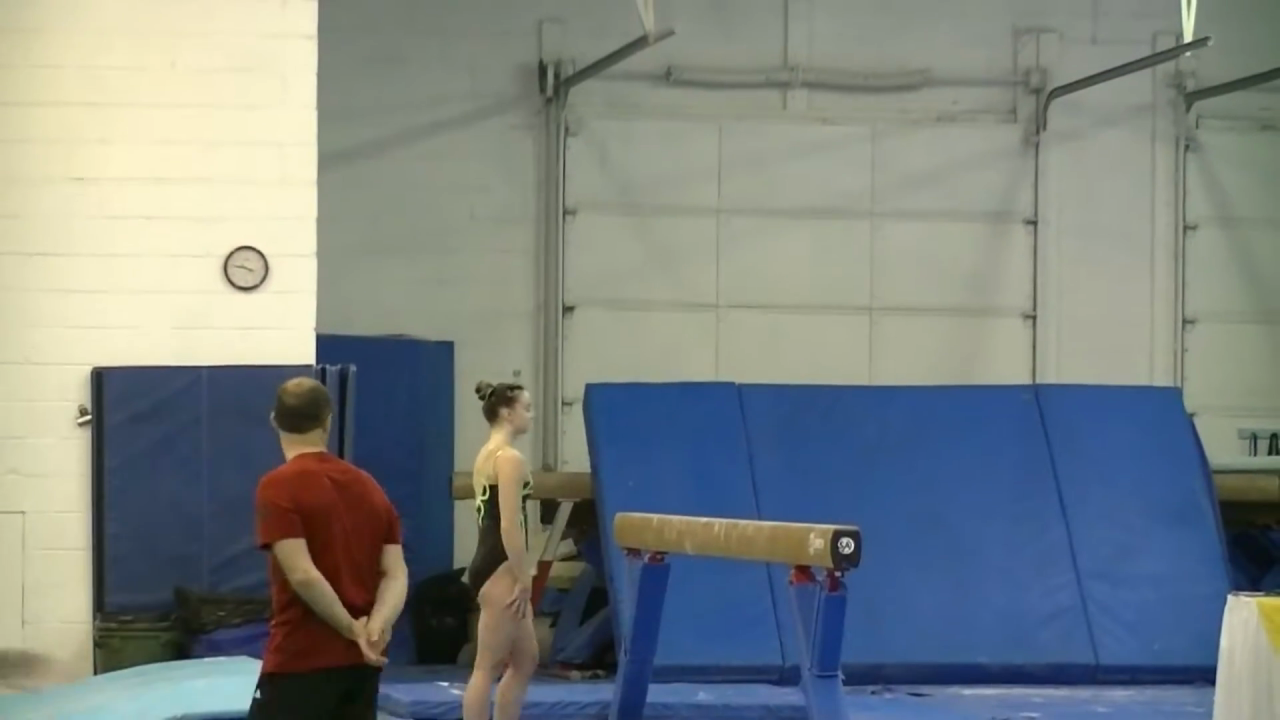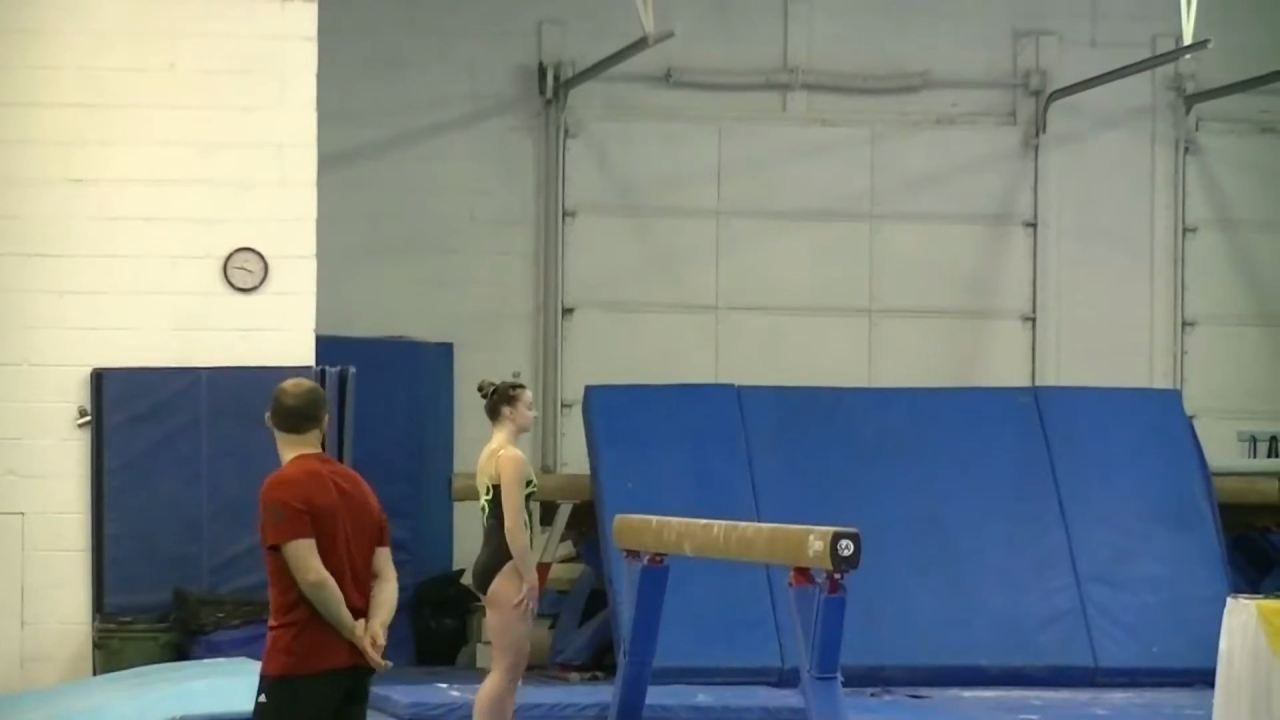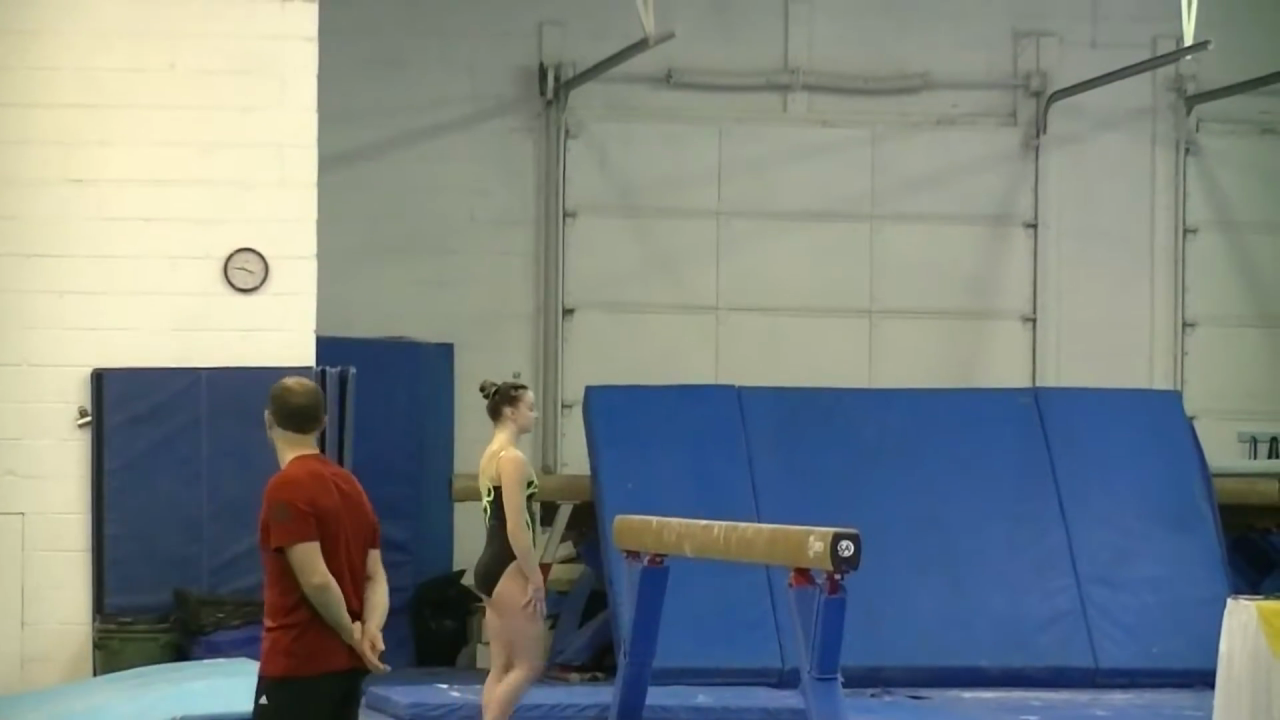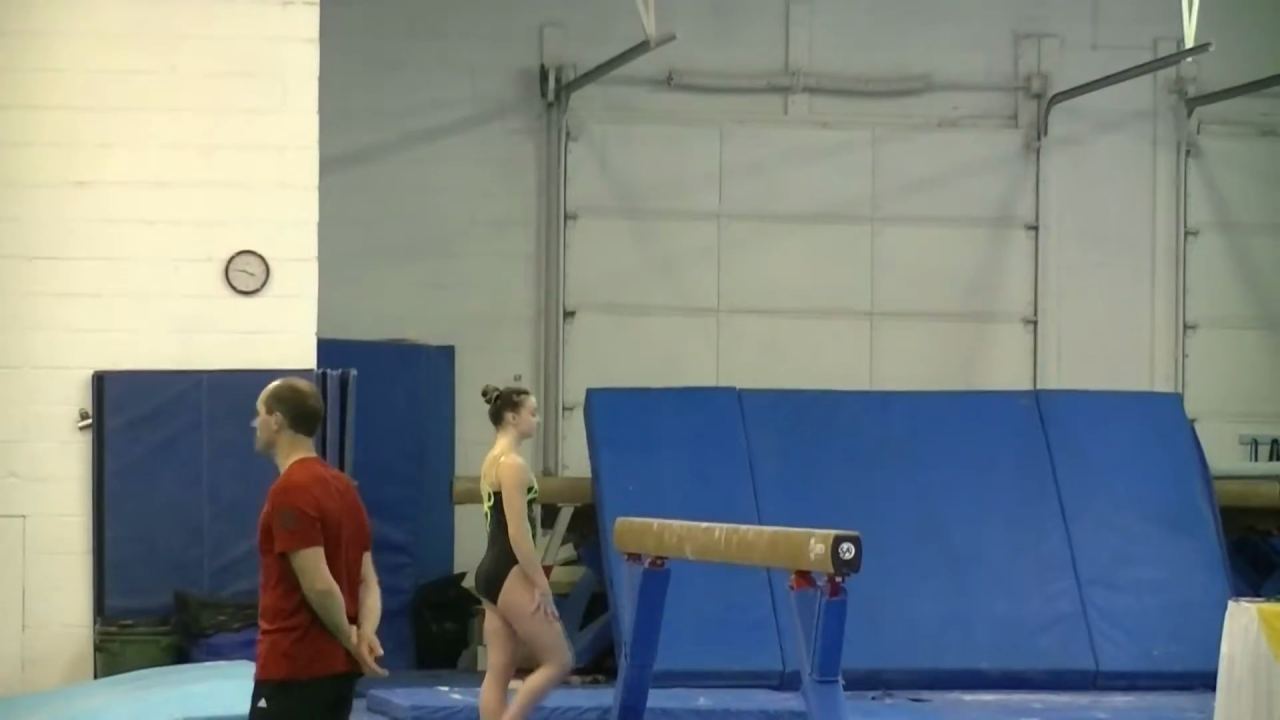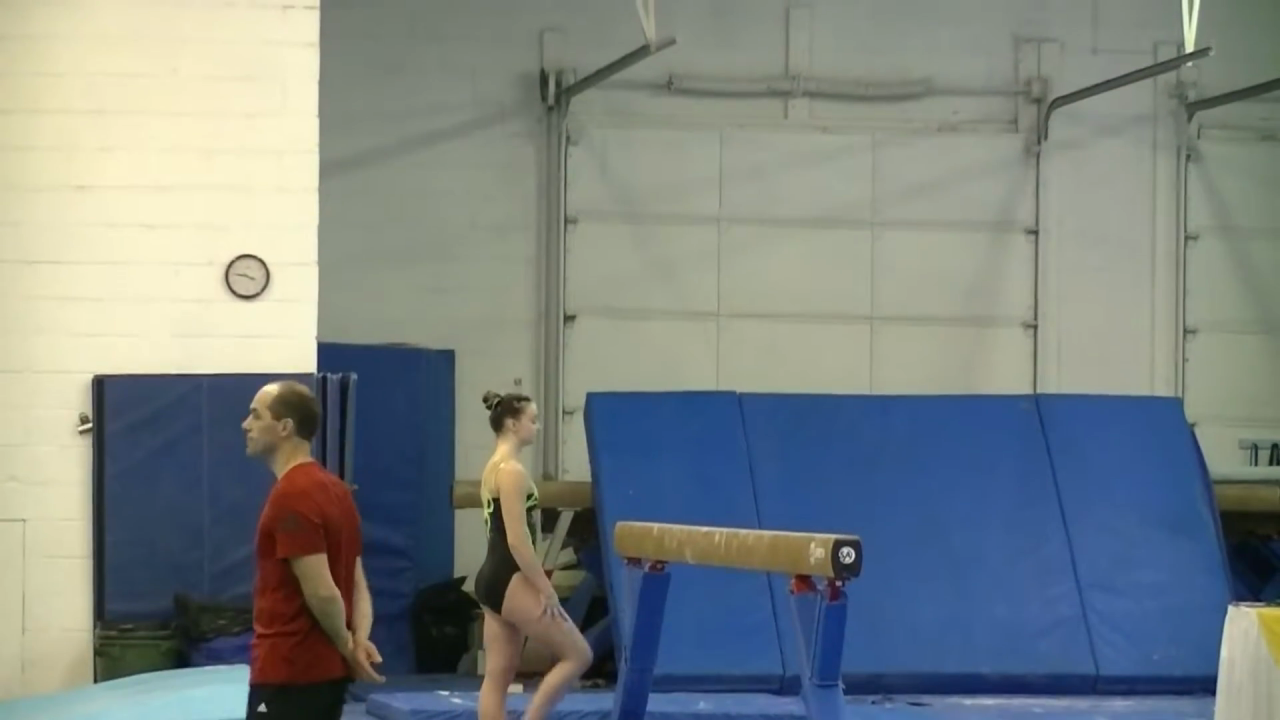
dt=0.1s
person 1, frame 1
left shoulder: (278, 486)
right shoulder: (368, 485)
left elbow: (302, 575)
right elbow: (395, 573)
left wrist: (351, 629)
right wrist: (375, 626)
left hip: (300, 661)
right hip: (358, 662)
person 1, frame 2
left shoulder: (282, 487)
right shoulder: (358, 486)
left elbow: (312, 577)
right elbow: (385, 575)
left wrist: (352, 632)
right wrist: (374, 629)
left hip: (301, 663)
right hip: (353, 662)
person 1, frame 3
left shoulder: (286, 487)
right shoulder: (349, 485)
left elbow: (316, 579)
right elbow: (375, 577)
left wrist: (351, 635)
right wrist: (368, 631)
left hip: (298, 663)
right hip: (343, 663)
person 1, frame 4
left shoulder: (290, 490)
right shoulder: (343, 487)
left elbow: (319, 585)
right elbow: (367, 579)
left wrist: (348, 640)
right wrist: (365, 634)
left hip: (295, 666)
right hip: (338, 664)
person 1, frame 5
left shoulder: (291, 495)
right shoulder: (331, 489)
left elbow: (321, 591)
right elbow: (355, 582)
left wrist: (346, 646)
right wrist: (357, 639)
left hip: (290, 668)
right hip: (320, 666)
person 2, frame 1
left shoulder: (487, 455)
right shoulder: (510, 458)
right elbow: (510, 526)
right wrist: (524, 580)
left hip: (488, 564)
right hip: (500, 569)
left knee: (525, 659)
right knee: (487, 667)
person 2, frame 2
left shoulder: (489, 454)
right shoulder: (511, 457)
right elbow: (514, 525)
right wrist: (530, 579)
left hip: (492, 564)
right hip: (505, 569)
left knee: (513, 664)
right knee: (506, 667)
person 2, frame 3
left shoulder: (491, 454)
right shoulder: (513, 458)
right elbow: (518, 527)
right wrist: (536, 579)
left hip: (491, 566)
right hip: (507, 570)
left knee: (504, 666)
right knee: (528, 665)
person 2, frame 4
left shoulder: (494, 459)
right shoulder: (512, 463)
right elbow: (518, 533)
right wrist: (541, 584)
left hip: (492, 571)
right hip: (510, 574)
left knee: (499, 671)
right knee: (558, 661)
person 2, frame 5
left shoulder: (494, 466)
right shoulder: (512, 470)
right elbow: (518, 540)
right wrist: (545, 589)
left hip: (492, 578)
right hip: (509, 580)
left knee: (498, 674)
right knee: (577, 655)
